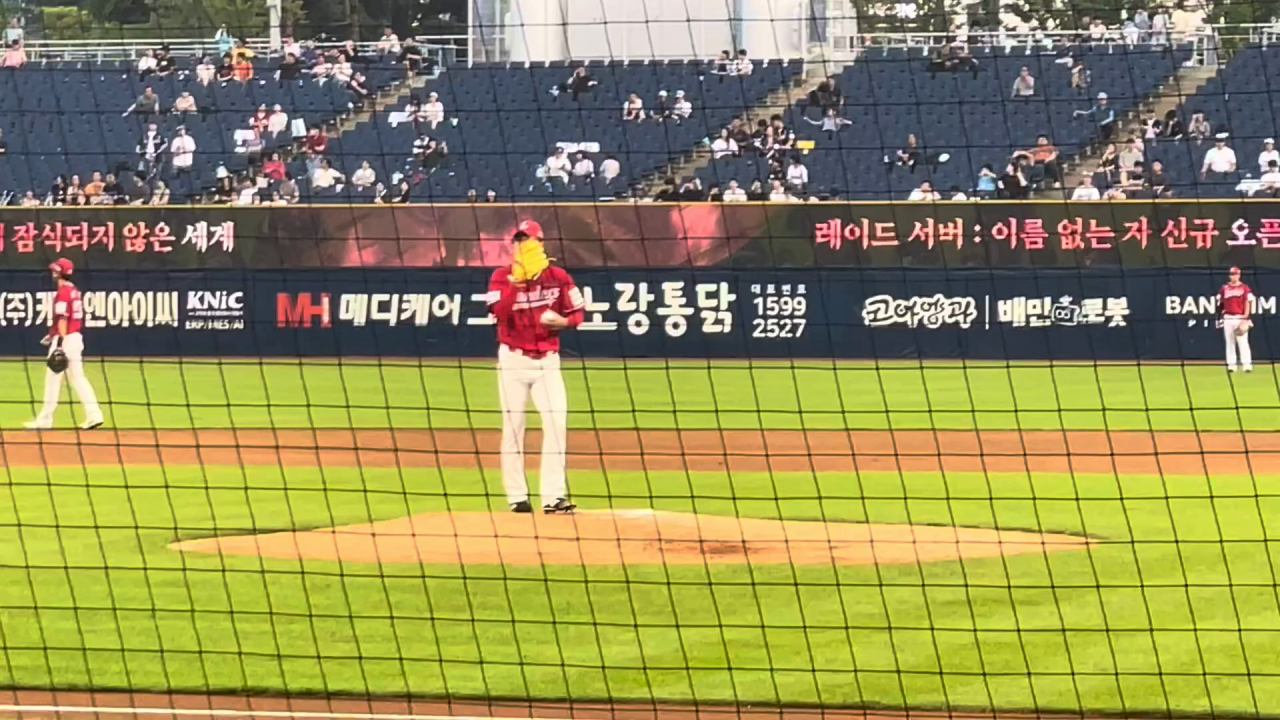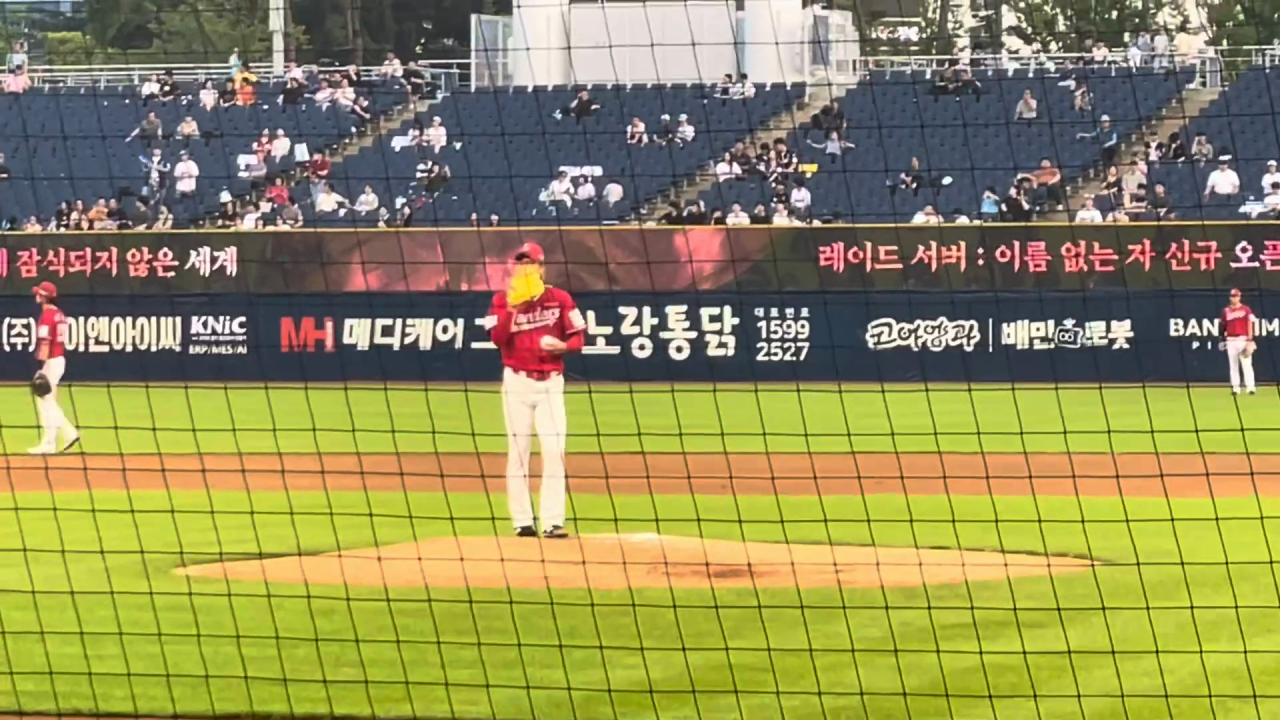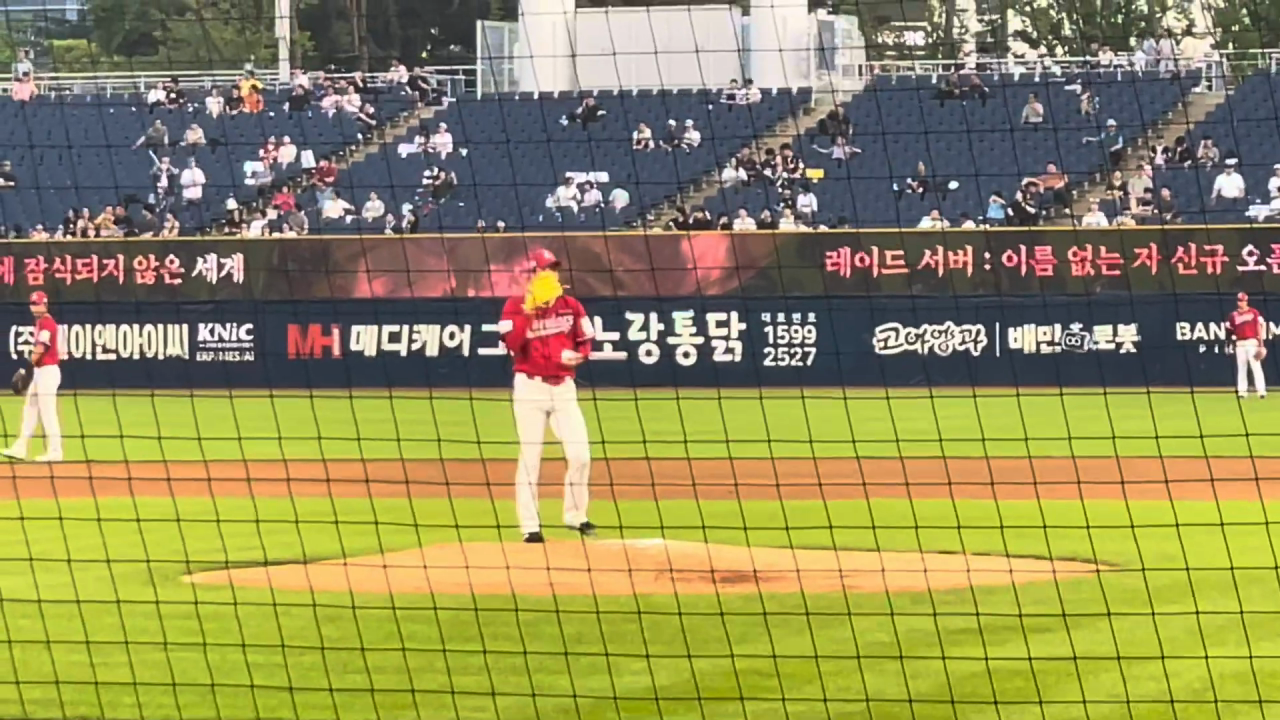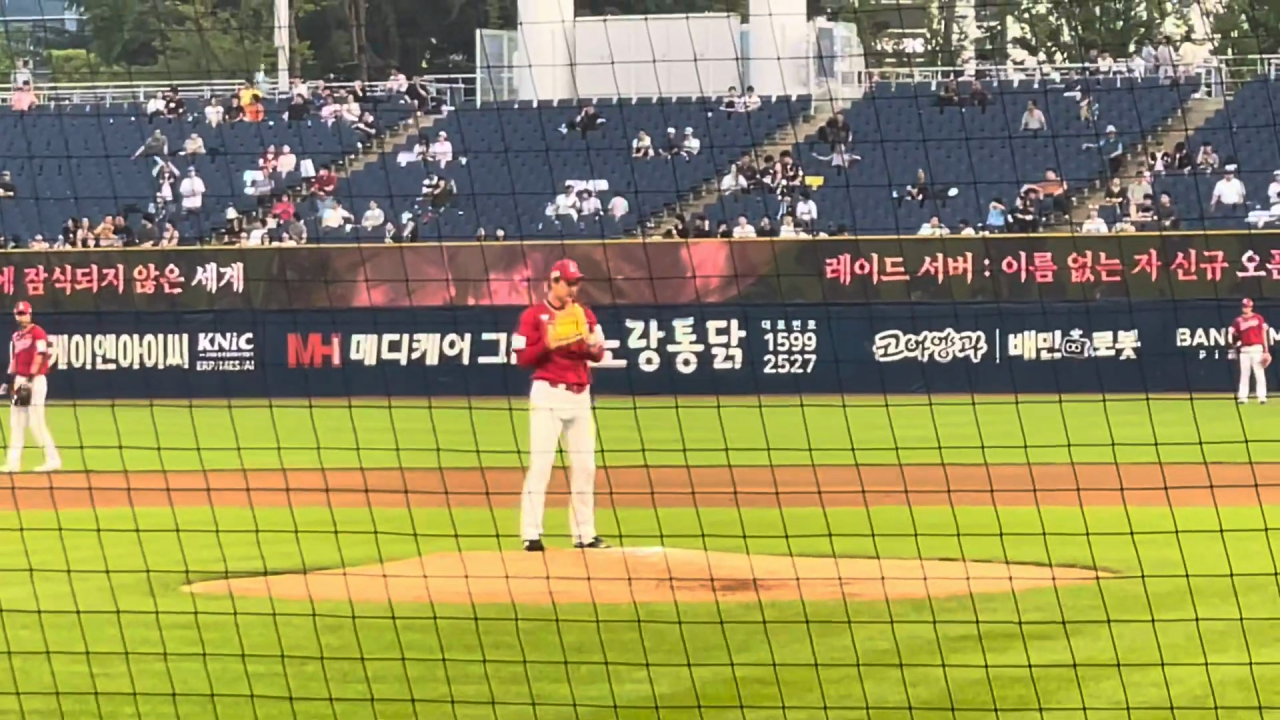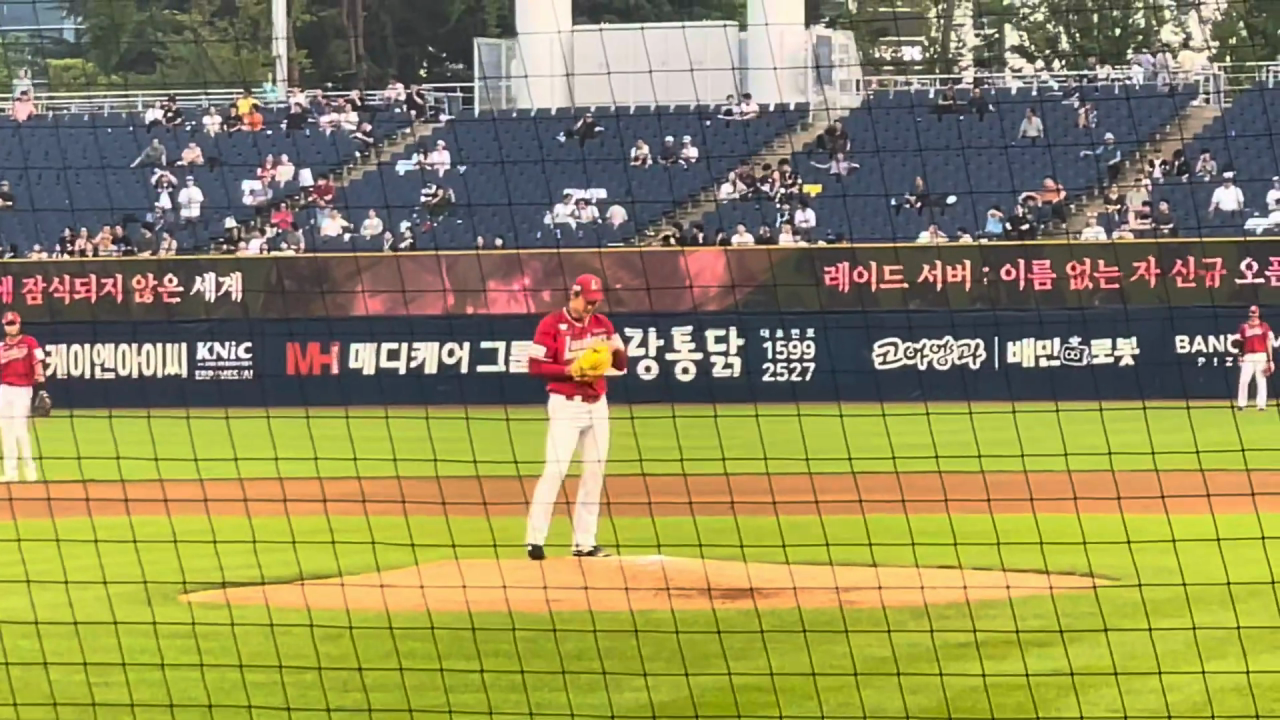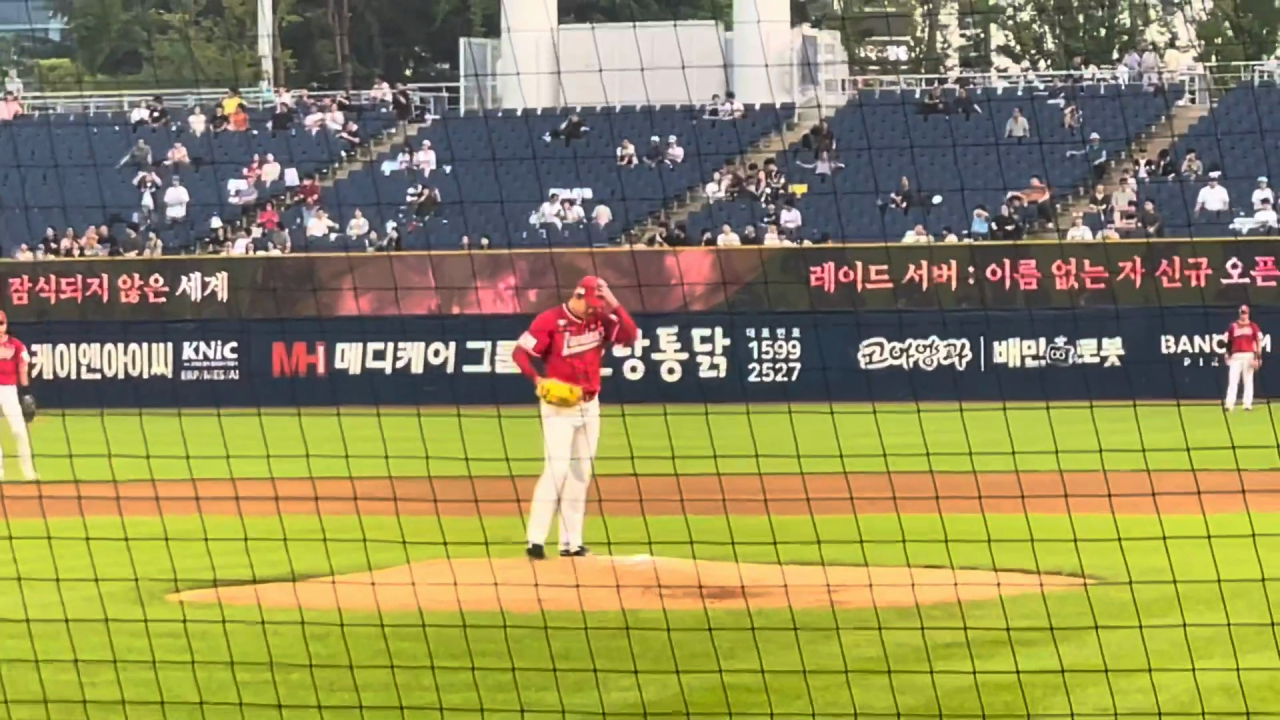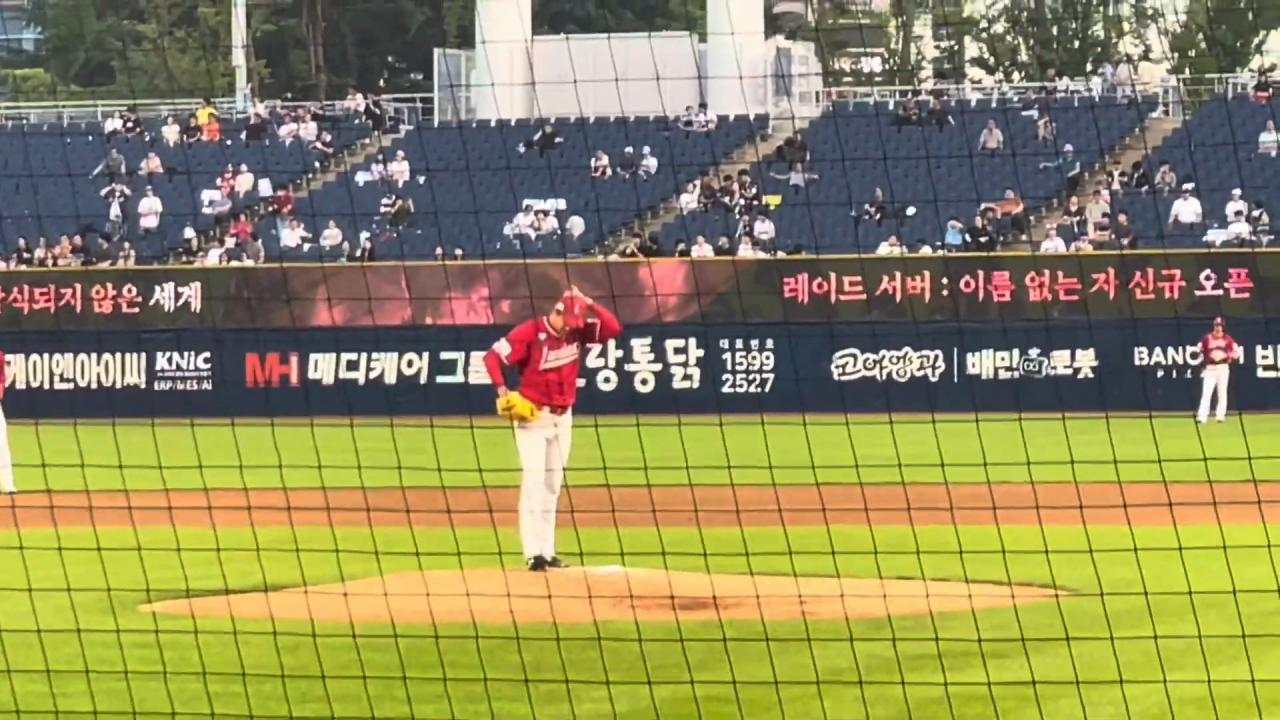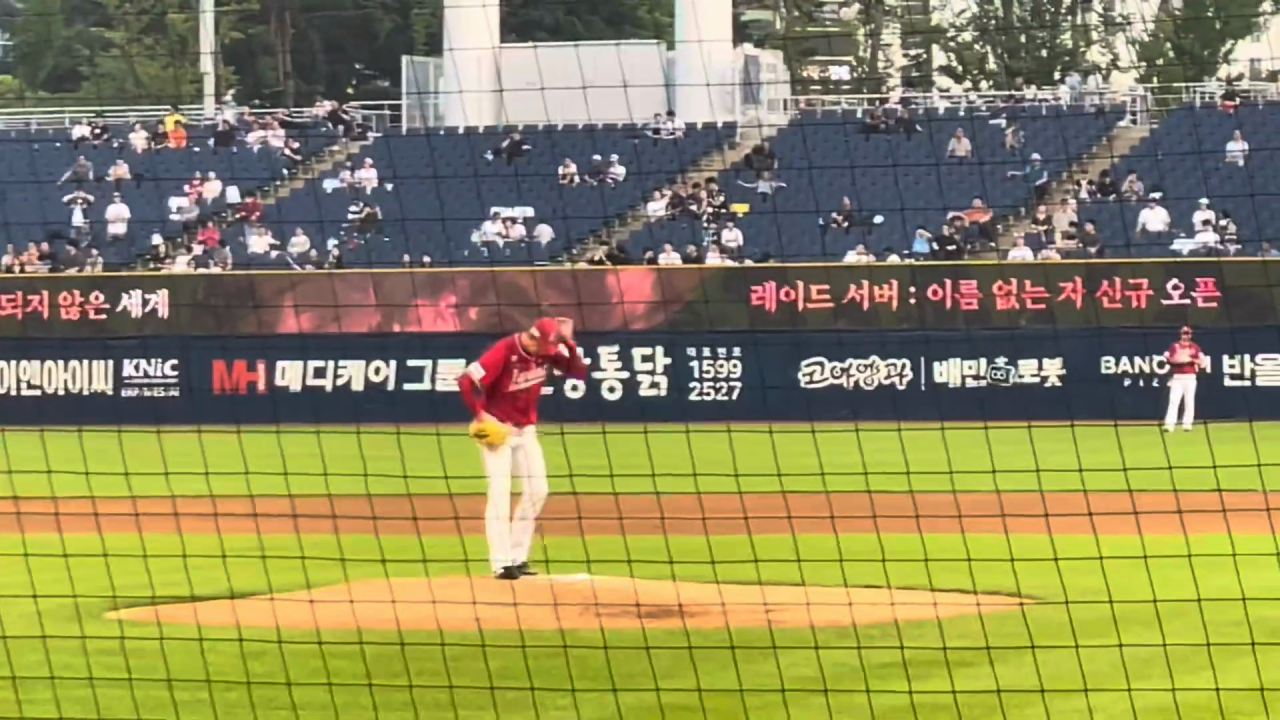
dt=0.3s
person 1, frame 1
left shoulder: (559, 277)
right shoulder: (502, 276)
left elbow: (577, 314)
right elbow: (500, 314)
left wrist: (563, 321)
right wrist: (516, 281)
left hip: (548, 360)
right hip: (513, 359)
left knee: (556, 425)
right knee: (514, 429)
left ankle: (553, 496)
right ankle: (517, 497)
person 1, frame 2
left shoulder: (560, 298)
right shoulder: (502, 300)
left elbow: (578, 338)
right elbow: (498, 339)
left wrist: (563, 346)
right wrist: (512, 307)
left hip: (551, 382)
right hip: (517, 382)
left knee: (554, 451)
right knee: (518, 452)
left ankle: (552, 522)
right ankle: (522, 521)
person 1, frame 3
left shoulder: (571, 305)
right shoulder: (515, 306)
left elbow: (586, 343)
right elbow: (513, 345)
left wrist: (579, 357)
right wrist: (529, 312)
left hip: (564, 388)
right hip: (530, 388)
left knee: (580, 455)
right knee: (530, 459)
left ankle: (576, 516)
right ankle: (529, 527)
person 1, frame 4
left shoulder: (584, 314)
right shoulder: (533, 315)
left elbow: (598, 354)
right elbow: (523, 359)
left wrist: (595, 347)
right wrist: (549, 342)
left hip: (580, 396)
right hip: (548, 395)
left knee: (585, 467)
right knee: (540, 466)
left ankle: (584, 534)
right ankle: (531, 534)
person 1, frame 5
left shoulder: (603, 323)
right shoulder: (552, 324)
left elbow: (621, 364)
right elbow: (536, 366)
left wrist: (617, 350)
right wrist: (568, 369)
left hip: (598, 406)
right hip: (565, 405)
left knee: (594, 474)
right knee: (555, 471)
left ankle: (584, 542)
right ankle: (535, 539)
person 1, frame 6
left shoulder: (601, 319)
right shoulder: (550, 320)
left elbow: (630, 336)
right elbow: (520, 353)
left wrist: (615, 305)
right wrist: (538, 380)
left hip: (590, 405)
right hip: (559, 404)
left knee: (582, 474)
right knee: (557, 469)
left ankle: (571, 542)
right ankle: (536, 538)
person 1, frame 7
left shoulder: (579, 330)
right shoulder: (530, 331)
left elbow: (614, 329)
right elbow: (492, 357)
left wrist: (588, 303)
right wrist: (501, 389)
left hip: (562, 417)
right hip: (532, 415)
left knee: (552, 485)
right knee: (534, 481)
left ankle: (545, 551)
right ankle: (533, 553)
person 1, frame 8
left shoulder: (549, 351)
right shoulder: (503, 351)
left elbow: (579, 372)
right elbow: (467, 380)
left wrist: (568, 341)
right wrist: (479, 414)
left hip: (526, 429)
right hip: (497, 428)
left knee: (538, 490)
right knee: (500, 492)
left ankle: (517, 556)
right ankle: (502, 562)
